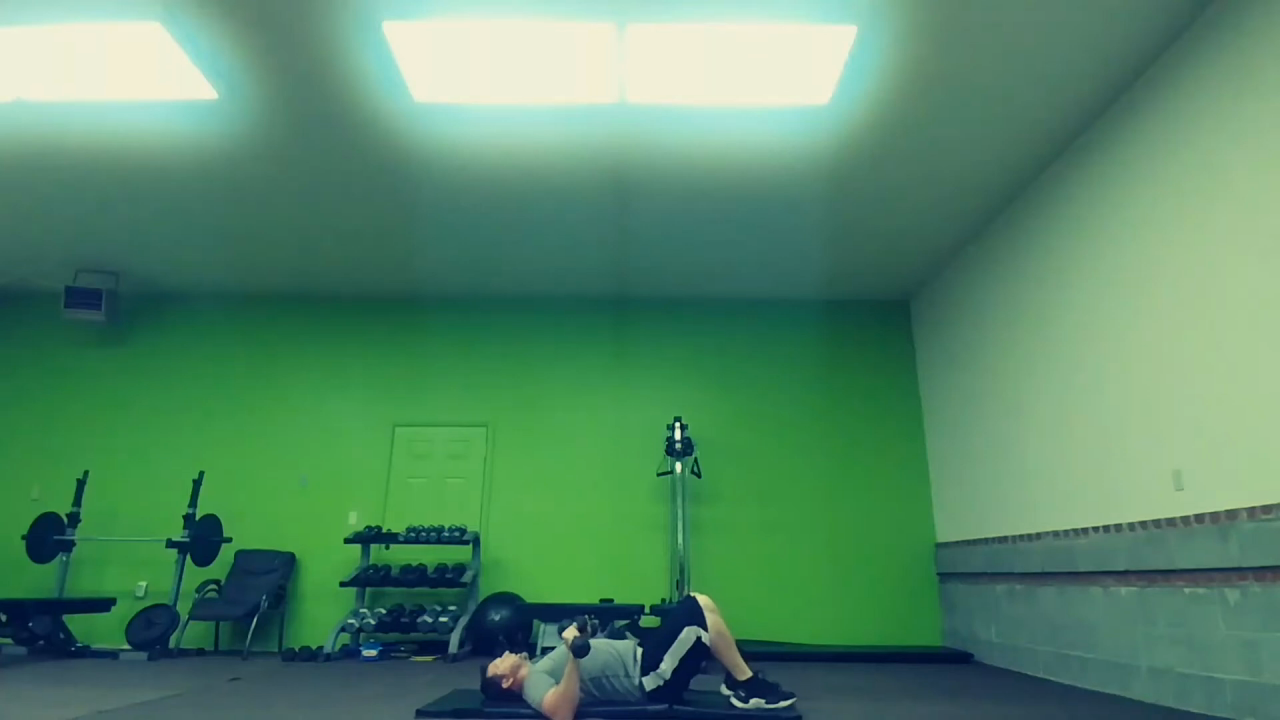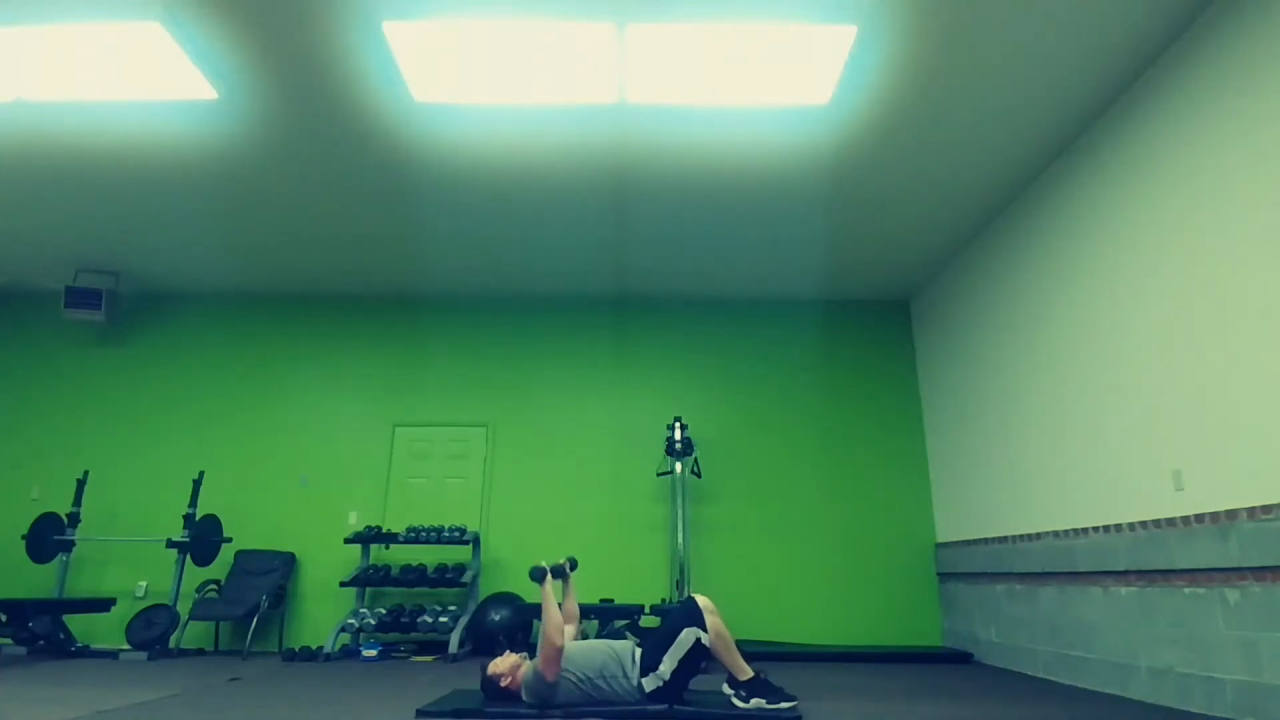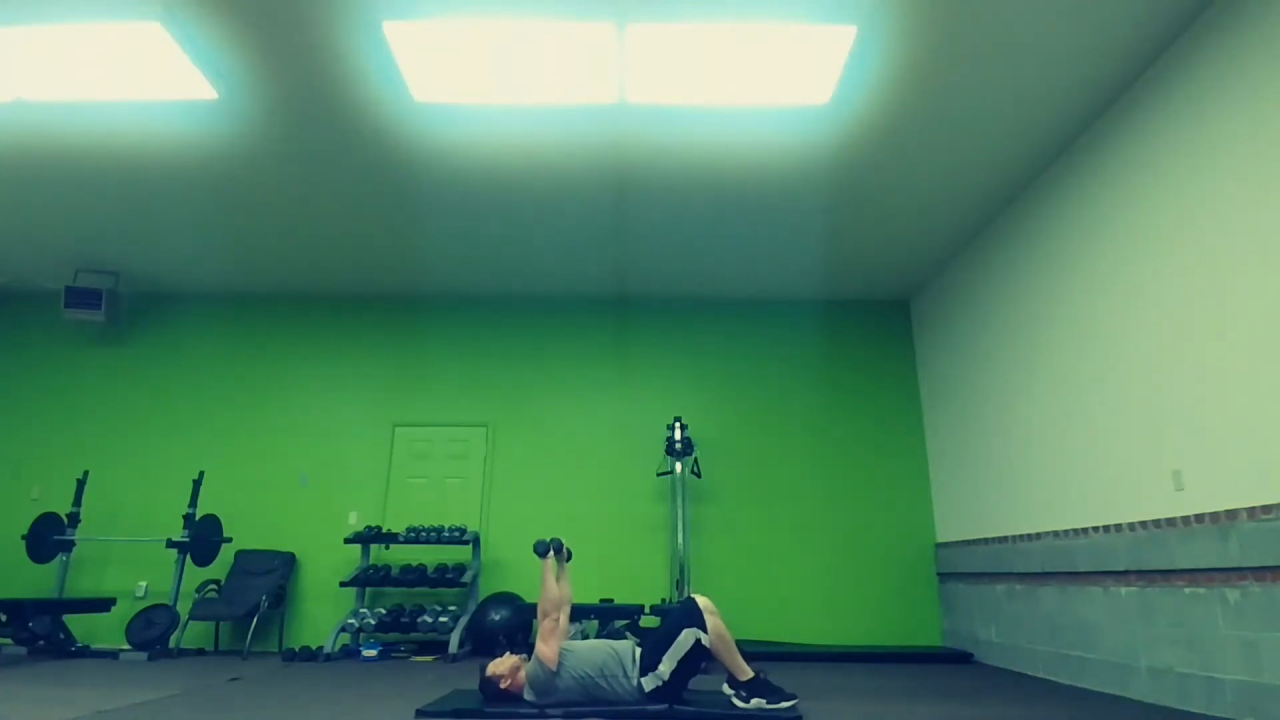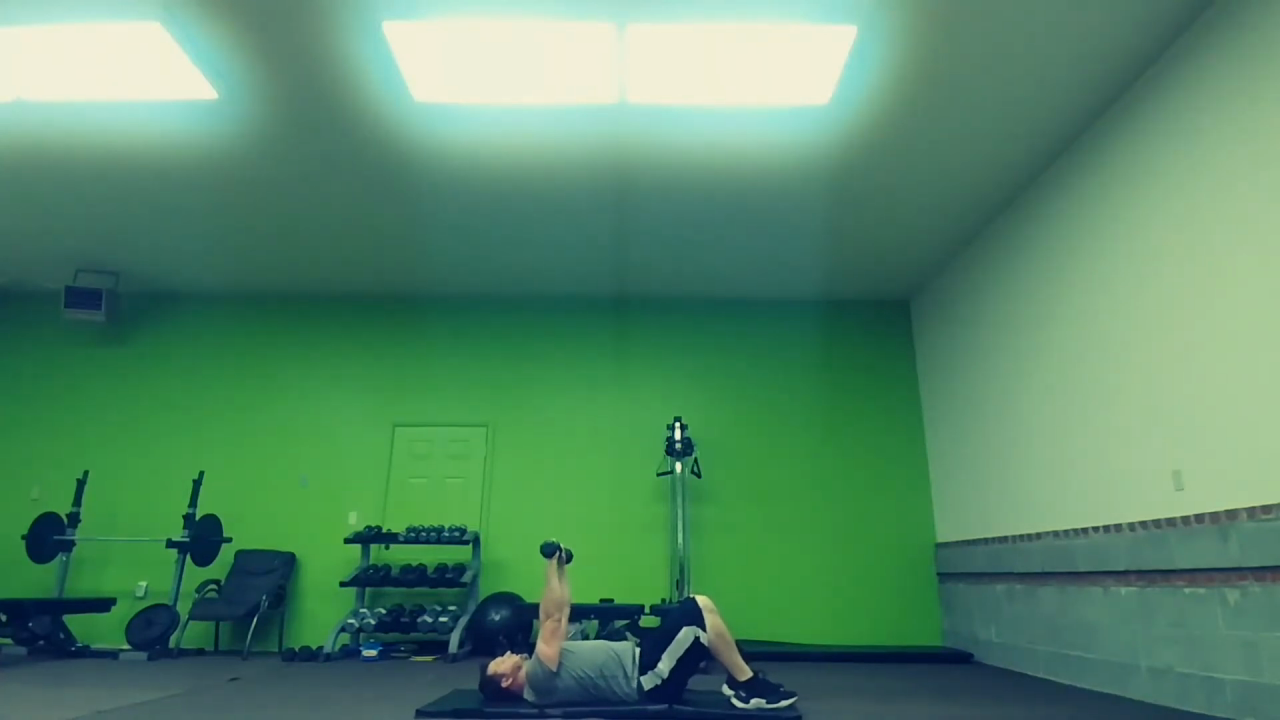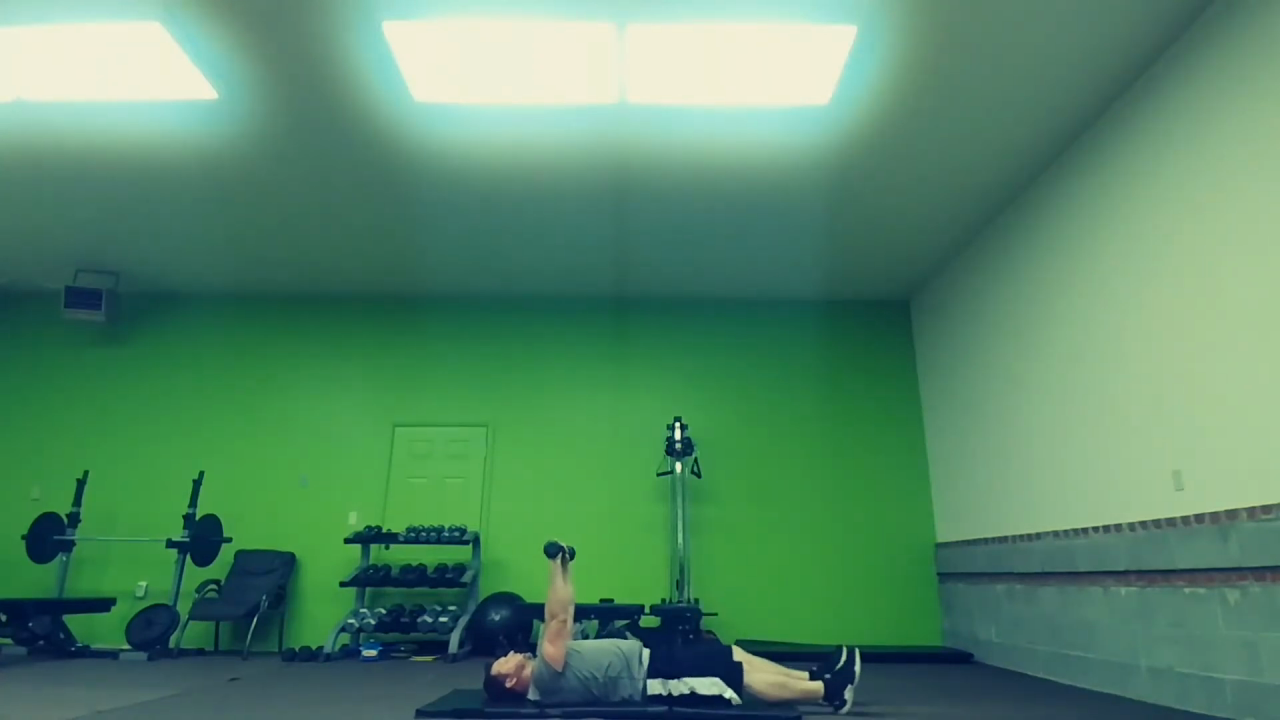
dt=1s
person 1, frame 1
left shoulder: (540, 671)
right shoulder: (533, 683)
left wrist: (578, 639)
right wrist: (574, 654)
left hip: (641, 659)
right hip: (648, 679)
left knee: (699, 603)
right knee: (700, 613)
left ankle: (736, 680)
right ankle: (748, 687)
person 1, frame 2
left shoulder: (544, 666)
right shoulder: (535, 685)
left elbow: (570, 625)
right elbow: (556, 640)
left wrist: (567, 582)
right wrist: (546, 588)
left hip: (640, 660)
right hip: (647, 679)
left knee: (699, 605)
right knee: (699, 613)
left ankle: (742, 682)
right ankle: (748, 687)
person 1, frame 3
left shoulder: (543, 669)
right shoulder: (539, 681)
left elbow: (562, 612)
right elbow: (549, 618)
left wrist: (562, 564)
right wrist: (546, 564)
left hip: (642, 665)
right hip: (647, 679)
left knee: (699, 607)
right knee: (699, 612)
left ankle: (741, 681)
right ankle: (749, 687)
person 1, frame 4
left shoulder: (541, 673)
right shoulder: (540, 679)
left elbow: (561, 615)
right elbow: (552, 619)
left wrist: (561, 567)
right wrist: (551, 566)
left hip: (640, 663)
right hip: (645, 680)
left knee: (698, 610)
right knee: (699, 609)
left ankle: (740, 681)
right ankle: (748, 686)
person 1, frame 5
left shoulder: (548, 670)
right shoulder: (545, 678)
left elbow: (566, 614)
right elbow: (557, 619)
left wrist: (565, 568)
right wrist: (555, 566)
left hip: (647, 662)
right hip: (648, 681)
left knee: (735, 658)
right knee: (743, 675)
left ankle: (815, 677)
right ankle: (830, 691)
